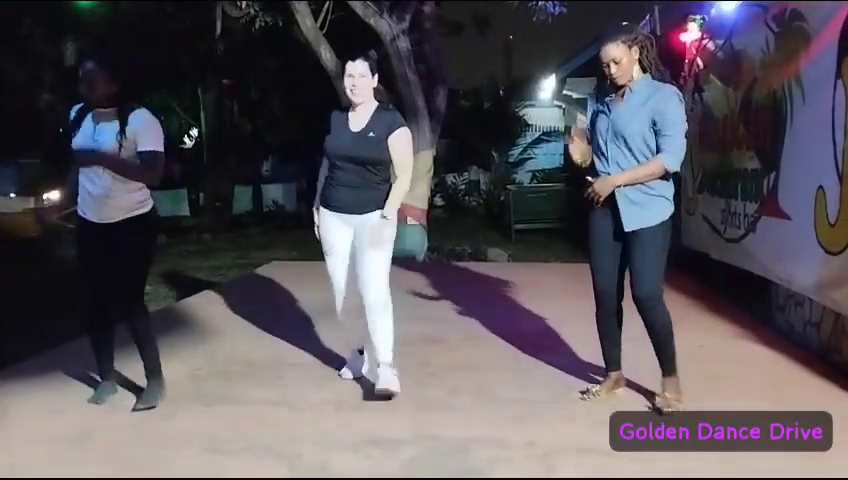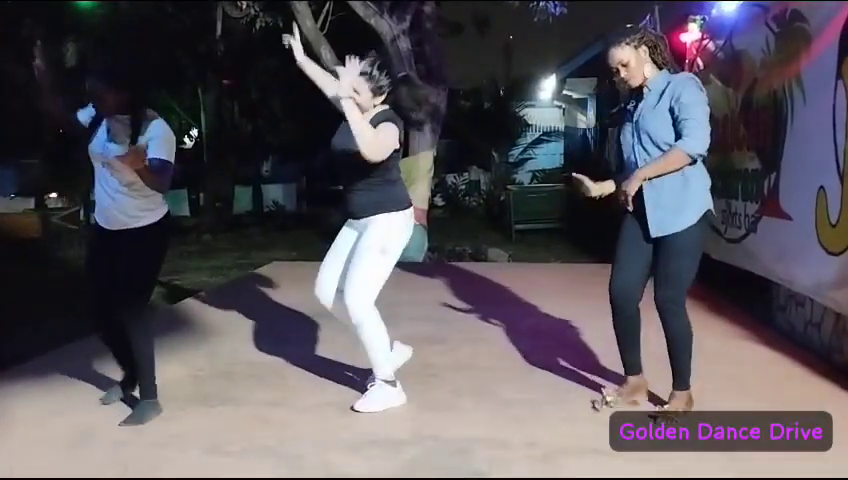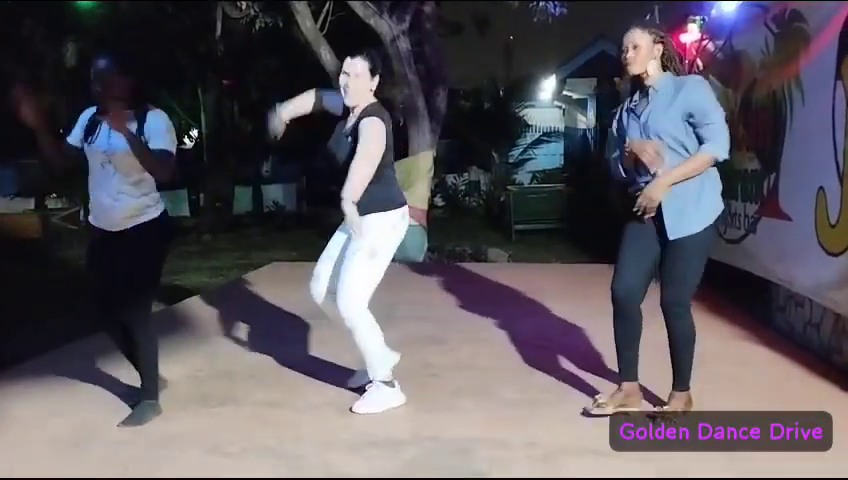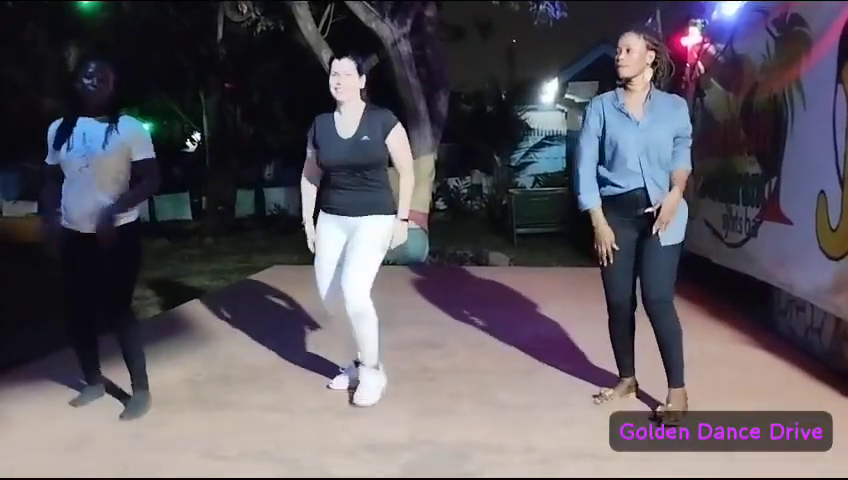
dt=0.5s
person 1, frame 1
left shoulder: (664, 96)
right shoulder: (601, 105)
left elbow: (670, 158)
left wrist: (616, 180)
right wrist: (581, 155)
left hip: (648, 210)
right hip: (604, 207)
left knee: (647, 294)
right knee: (606, 294)
left ankle: (670, 378)
right ankle: (614, 373)
person 1, frame 2
left shoulder: (682, 87)
right shoulder: (634, 106)
left elbow: (693, 145)
left wrist: (639, 176)
right wrist: (604, 188)
left hip: (682, 210)
right hip: (641, 210)
left knee: (669, 301)
right knee: (622, 292)
left ankle: (682, 392)
right ankle: (633, 379)
person 1, frame 3
left shoulder: (692, 88)
right shoulder: (627, 108)
left elbow: (717, 146)
right elbow: (618, 169)
left wrist: (665, 181)
right wrist: (632, 152)
left hip: (691, 211)
right hip: (646, 211)
left knee: (675, 303)
right knee: (624, 292)
left ankle: (681, 393)
right ankle: (628, 387)
person 1, frame 4
left shoulder: (674, 107)
right shoulder: (601, 107)
left elbow: (681, 160)
right elbow: (585, 167)
left wrist: (674, 198)
right wrist: (598, 221)
left hip: (660, 214)
right hip: (616, 213)
left knee: (658, 300)
right knee: (619, 303)
left ankle: (678, 390)
right ankle: (627, 379)
person 2, frame 1
left shoulder: (140, 120)
right shoulder: (79, 114)
left elbow: (153, 172)
left wrist: (103, 159)
right wrist: (63, 202)
left hip: (131, 222)
right hip: (90, 222)
left knee: (129, 301)
right knee: (96, 301)
left ankle: (155, 380)
right ankle: (107, 378)
person 2, frame 2
left shoulder: (154, 128)
right shoulder: (98, 116)
left elbow: (162, 182)
right elbow: (65, 120)
left wrist: (138, 166)
right wrist: (44, 82)
left hip: (144, 231)
right hip: (105, 227)
left knee: (129, 309)
right knee: (100, 306)
left ankle: (149, 397)
right ankle: (130, 375)
person 2, frame 3
left shoulder: (154, 119)
right shoulder: (90, 117)
left elbow: (163, 171)
right elbow: (62, 162)
left wrist: (126, 133)
right wrist: (36, 122)
left hip: (144, 229)
right hip: (103, 230)
left knee: (135, 310)
right knee: (109, 308)
left ankle: (149, 398)
right ankle: (151, 378)
person 2, frame 4
left shoulder: (129, 128)
right shoulder: (58, 129)
left elbow: (151, 179)
right elbow: (53, 182)
left wrist: (115, 210)
right wrist: (50, 217)
left hip: (117, 232)
right hip: (73, 235)
left knee: (118, 309)
right knee: (77, 310)
left ankle: (140, 390)
right ankle: (93, 381)
person 3, frame 1
left shoulder: (391, 121)
right shoulder: (336, 119)
left elbow: (404, 174)
left wrist: (388, 216)
right wrist: (316, 207)
left hip: (374, 215)
right hip: (334, 215)
left knee: (374, 288)
right knee: (342, 290)
left ankle: (385, 368)
right ankle: (357, 355)
person 3, frame 2
left shoulder: (387, 124)
right shoulder: (356, 105)
left elbow: (372, 151)
right elbow: (335, 88)
left wrist: (349, 105)
right wrist: (303, 62)
left hip: (388, 221)
right hip: (359, 222)
left knee: (356, 299)
right knee: (325, 291)
left ankle: (388, 386)
right ankle: (389, 348)
person 3, frame 3
left shoulder: (374, 118)
right shoulder: (346, 105)
left elbow: (368, 156)
right elbow: (315, 97)
left wrist: (348, 200)
right wrist: (284, 112)
left hip: (381, 220)
right hip: (359, 220)
left knee: (350, 304)
right knee: (321, 291)
left ankle: (387, 386)
right ankle: (379, 354)
person 3, frame 4
left shoulder: (383, 120)
right shoulder: (320, 124)
left elbow: (407, 170)
right elbow: (310, 174)
left wrist: (402, 218)
right wrist: (308, 219)
left hip: (373, 220)
right hip: (332, 220)
left knee: (353, 294)
right knee: (328, 294)
left ankle: (373, 369)
right ankle: (358, 364)
